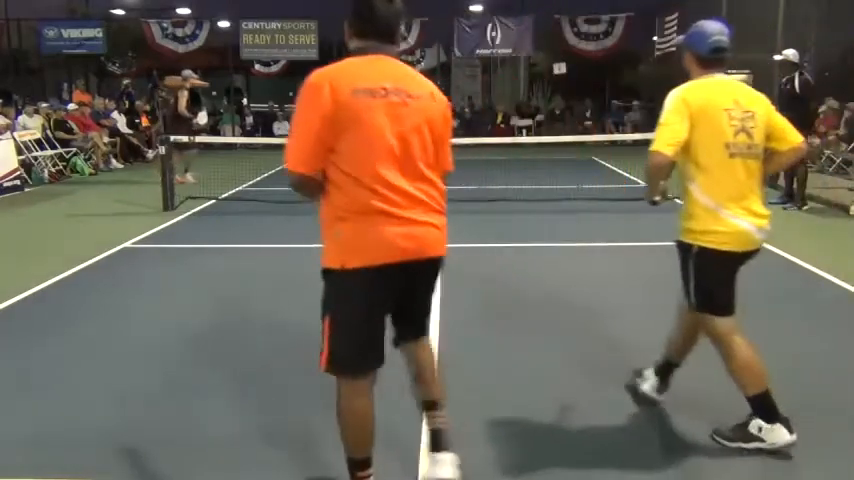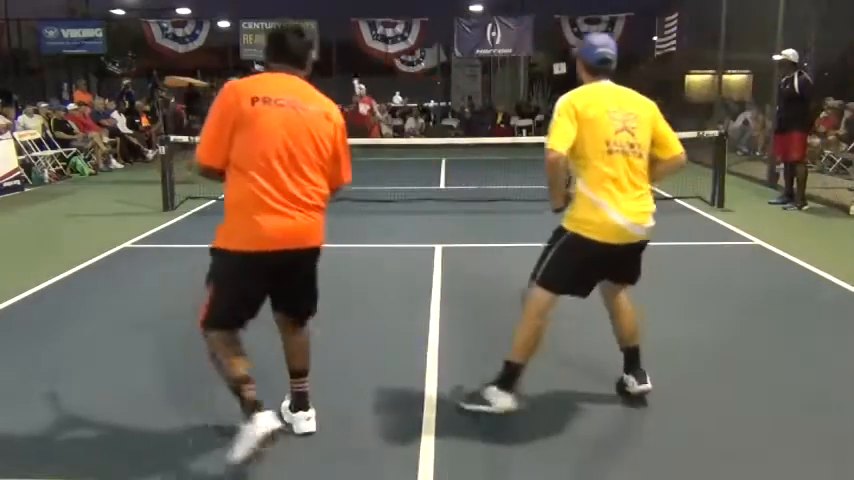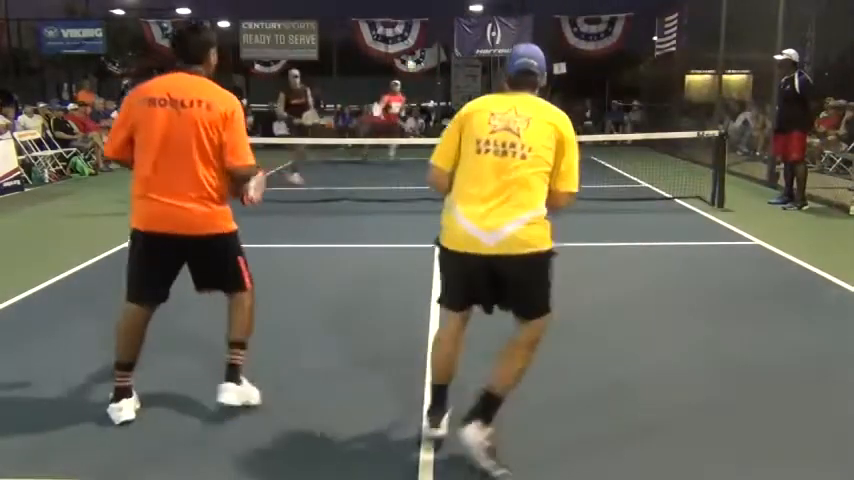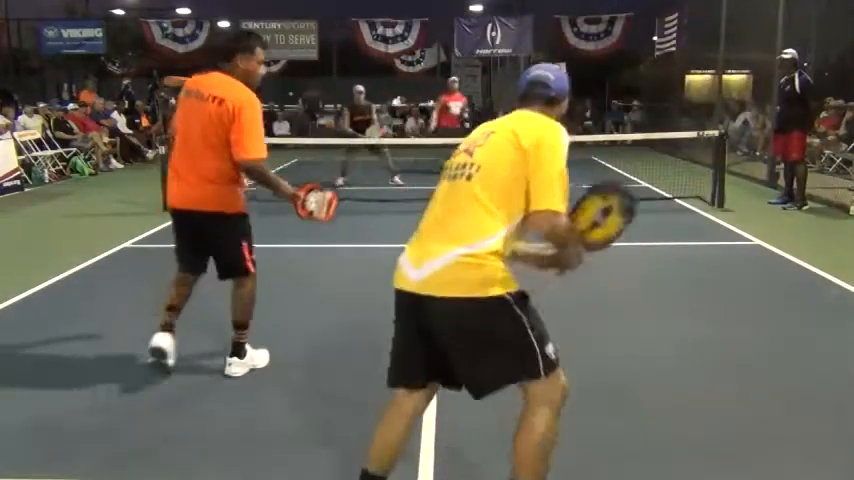
dt=0.5s
person 1, frame 1
left shoulder: (325, 84)
right shoulder: (430, 91)
left elbow: (303, 177)
left hip: (360, 250)
right hip: (425, 242)
left knee: (355, 373)
right knee: (413, 339)
right ankle: (439, 440)
person 1, frame 2
left shoulder: (237, 93)
right shoulder: (328, 110)
left elbow: (208, 166)
right elbow: (336, 182)
left hip: (247, 236)
right hip: (304, 236)
left knee: (217, 330)
right knee: (293, 322)
left ankle: (255, 412)
right ankle: (300, 408)
person 1, frame 3
left shoulder: (140, 96)
right shoulder: (224, 102)
left elbow: (115, 155)
right elbow: (239, 171)
right wrist: (243, 187)
left hip: (150, 220)
right hip: (207, 220)
left knee: (138, 305)
right knee: (241, 291)
left ankle: (122, 394)
right ankle: (234, 380)
person 1, frame 4
left shoulder: (190, 87)
right shoulder: (244, 100)
right elbow: (249, 162)
right wrist: (281, 188)
left hip: (181, 198)
right hip: (219, 203)
left knee: (187, 270)
right knee: (244, 275)
left ankle: (165, 333)
right ankle: (238, 353)
person 2, frame 1
left shoulder: (685, 96)
right shoulder: (754, 98)
left elbow: (660, 157)
right elbow: (795, 148)
left wrist: (653, 189)
right wrist: (751, 175)
left hip: (710, 231)
right hip: (750, 227)
left knee: (720, 327)
right knee: (695, 305)
left ankle: (771, 423)
right ankle: (657, 379)
person 2, frame 2
left shoulder: (573, 101)
right shoulder: (644, 104)
left elbow: (555, 158)
right elbow: (676, 159)
left wrist: (557, 196)
left hip: (591, 224)
right hip: (638, 224)
left knee: (537, 300)
right knee: (616, 292)
left ankle: (502, 390)
right ankle: (636, 375)
person 2, frame 3
left shoulder: (473, 109)
right shoulder: (556, 119)
left elbow: (437, 176)
right elbow: (564, 196)
left hip: (461, 236)
right hip: (522, 242)
left knee: (454, 319)
right knee: (532, 330)
left ankle: (437, 414)
right ankle: (477, 425)
person 2, frame 4
left shoulder: (484, 131)
right shoulder: (548, 133)
right elbow: (550, 221)
left wrist: (525, 255)
right wrist: (570, 251)
left hip: (414, 277)
right hip: (470, 281)
left knee: (408, 398)
right knee: (547, 391)
person 3, frame 1
left shoulder: (803, 80)
right shoulder: (785, 81)
left elbow: (809, 105)
left wrist: (806, 125)
left hip: (797, 127)
left knee: (798, 161)
left ankle: (800, 200)
right ankle: (788, 194)
person 3, frame 2
left shoulder: (803, 80)
right shoulder: (784, 81)
left elbow: (809, 104)
left wrist: (806, 125)
right wrist: (778, 124)
left hip: (797, 127)
right hip: (784, 126)
left knee: (798, 160)
right knee: (786, 161)
left ankle: (800, 199)
right ankle: (788, 194)
person 3, frame 3
left shoulder: (803, 80)
right shoulder: (784, 81)
left elbow: (809, 105)
left wrist: (806, 125)
right wrist: (777, 124)
left hip: (797, 127)
right hip: (784, 126)
left knee: (797, 160)
right knee: (786, 160)
left ankle: (801, 199)
right ankle: (788, 194)
person 3, frame 4
left shoulder: (803, 80)
right shoulder: (783, 81)
left elbow: (810, 104)
left wrist: (807, 125)
right wrist: (778, 124)
left hip: (797, 127)
right hip: (784, 126)
left knee: (797, 160)
right knee: (786, 160)
left ankle: (800, 199)
right ankle: (788, 194)
